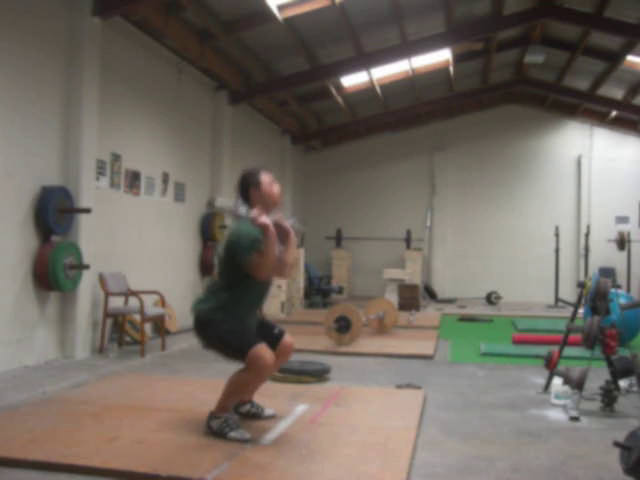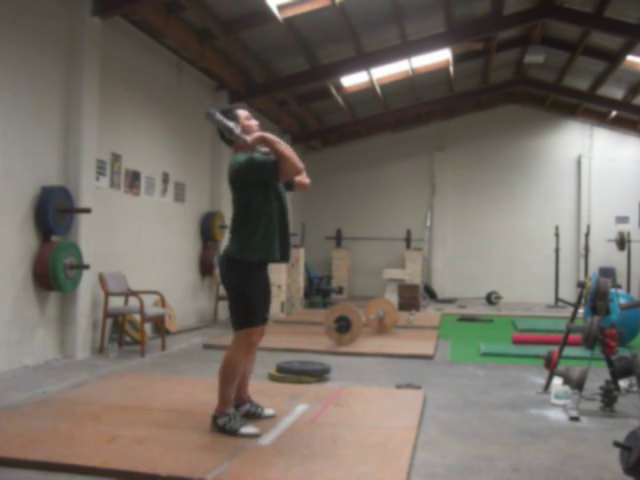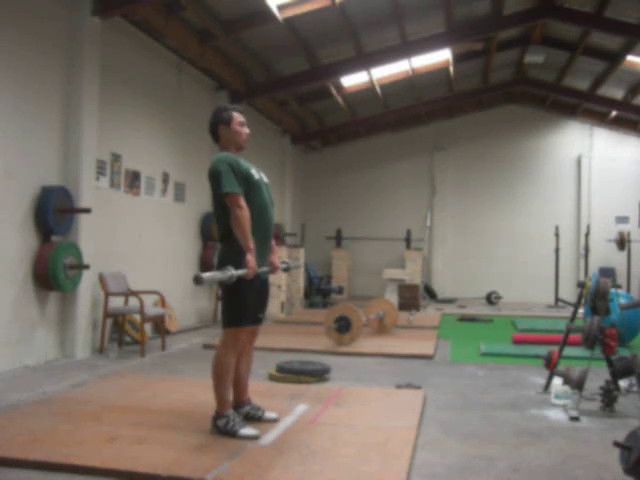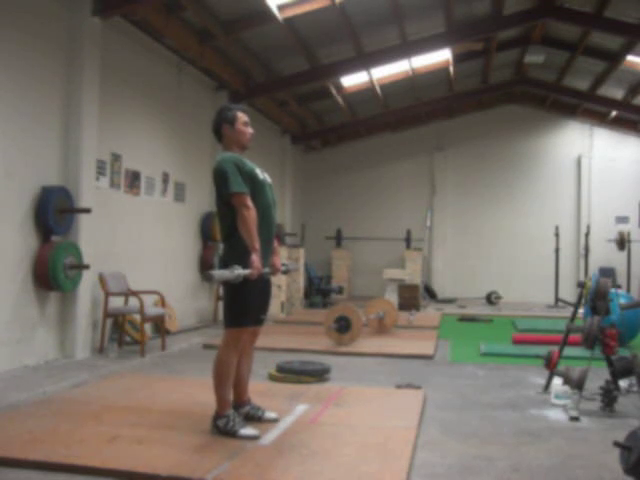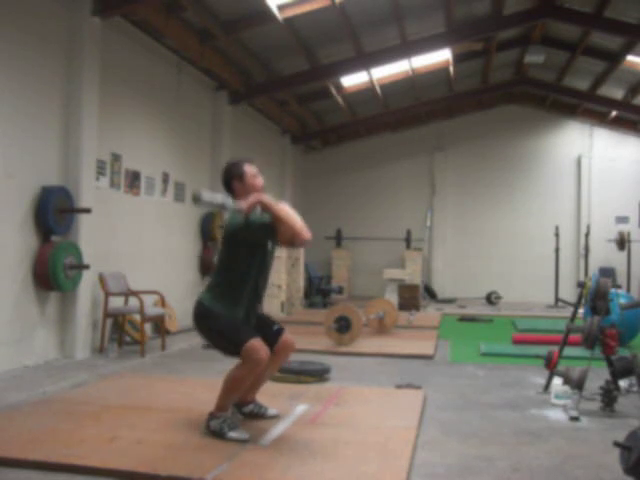
dt=1s
person 1, frame 1
left shoulder: (265, 227)
right shoulder: (247, 232)
left elbow: (283, 269)
right elbow: (265, 272)
left wrist: (286, 232)
right wrist: (268, 230)
left hip: (240, 315)
right hip: (216, 319)
left knee: (285, 346)
right knee: (264, 359)
left ankle: (242, 400)
right ankle: (219, 415)
person 1, frame 2
left shoulder: (259, 160)
right shoulder: (245, 161)
left elbow: (302, 180)
right elbow: (296, 167)
left wrist: (268, 142)
right wrist: (267, 139)
left hip: (255, 261)
right hip: (242, 262)
left knee: (254, 337)
right knee: (245, 338)
left ankle: (242, 401)
right ankle: (223, 414)
person 1, frame 3
left shoulder: (246, 166)
right shoulder: (224, 163)
right elbow: (238, 208)
left wrist: (271, 252)
right wrist: (248, 253)
left hip: (257, 265)
right hip: (239, 264)
left knee: (249, 337)
right knee: (233, 339)
left ankle: (243, 403)
right ankle: (223, 415)
person 1, frame 4
left shoulder: (246, 164)
right shoulder: (228, 162)
right elbow: (245, 208)
left wrist: (274, 253)
right wrist: (253, 253)
left hip: (259, 264)
right hip: (243, 264)
left knee: (249, 337)
right knee: (235, 338)
left ankle: (242, 404)
right ankle: (223, 415)
person 1, frame 5
left shoulder: (257, 218)
right shoulder: (243, 221)
left elbow: (301, 235)
right elbow: (300, 236)
left wrist: (280, 207)
right wrist: (266, 202)
left hip: (242, 308)
right hip: (216, 311)
left knee: (285, 344)
right knee: (257, 354)
left ankle: (245, 401)
right ankle: (218, 416)
